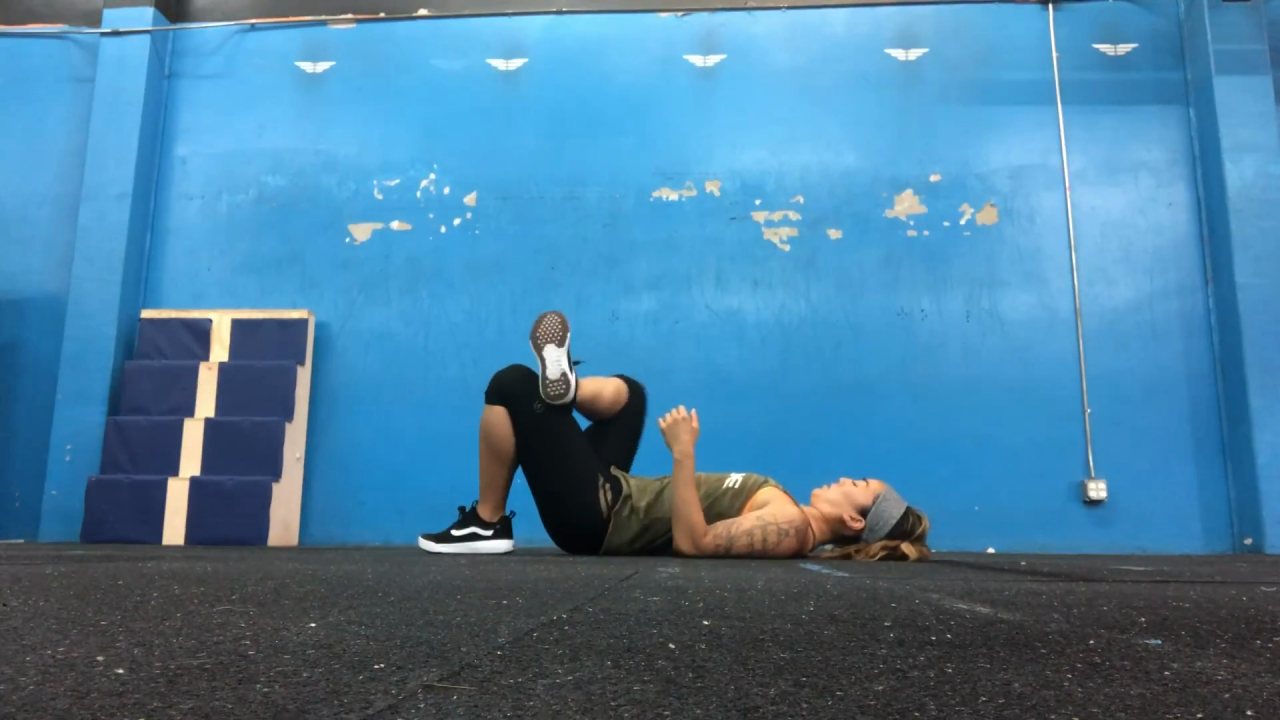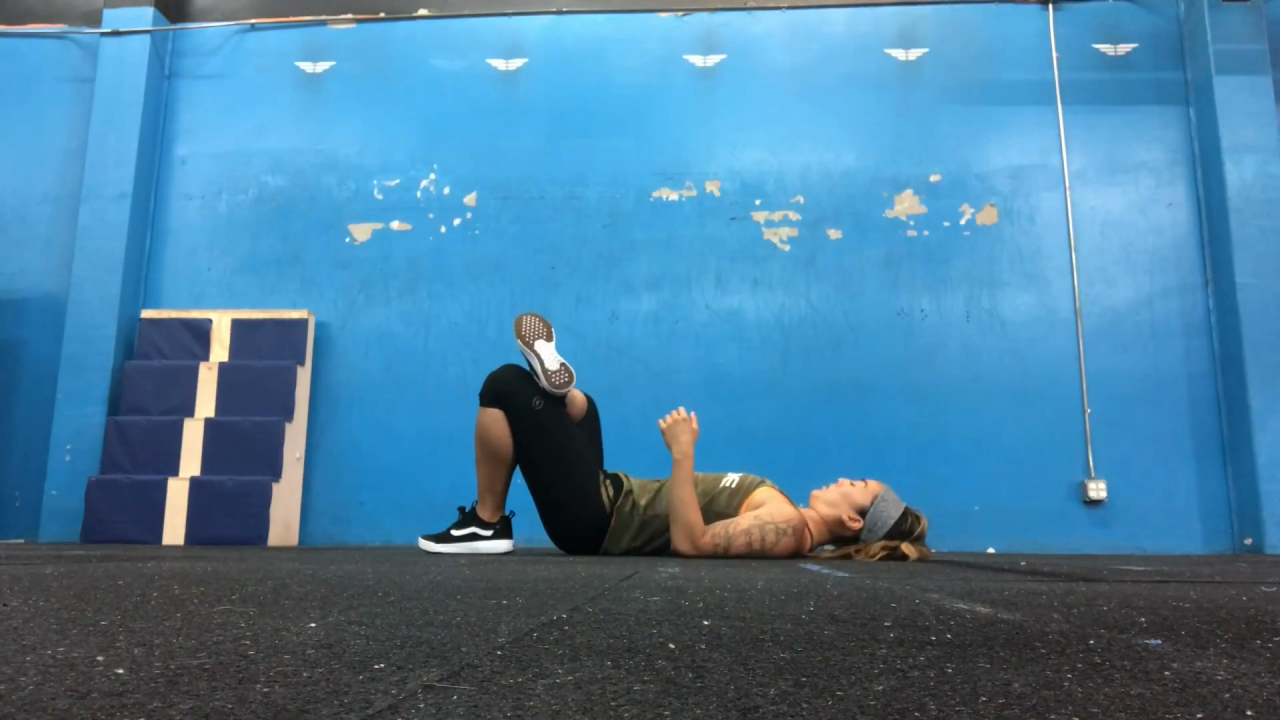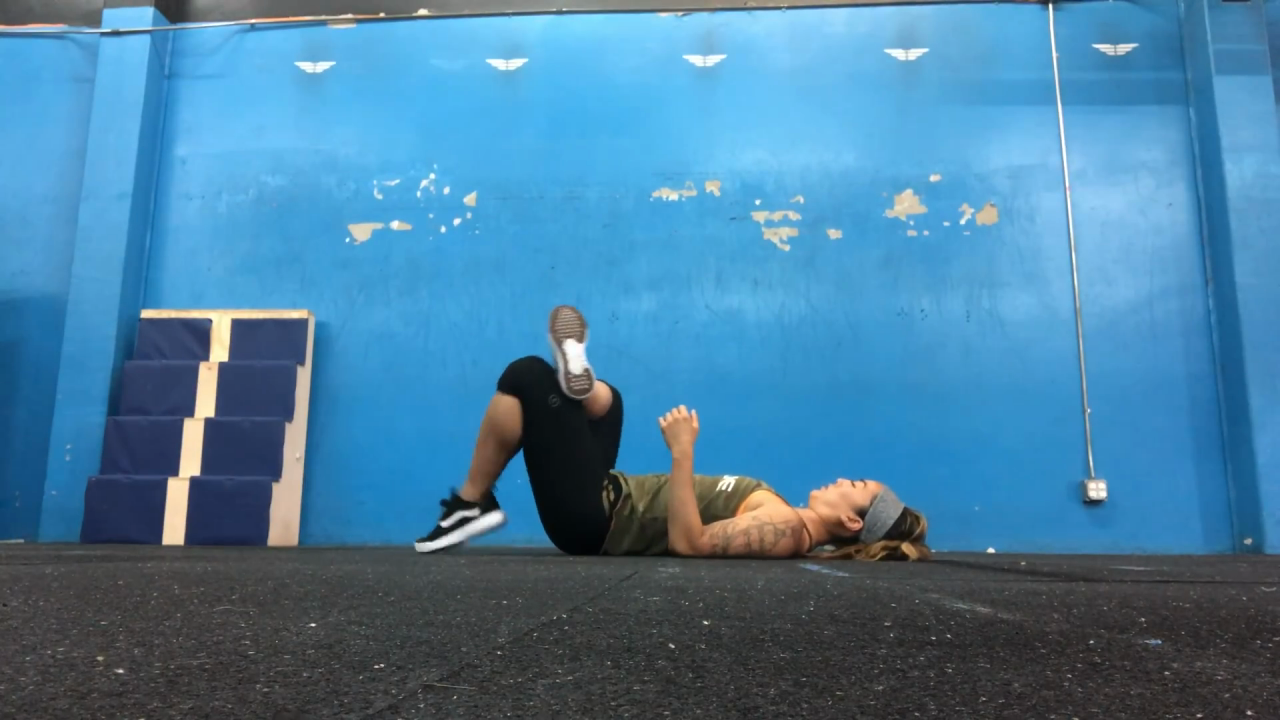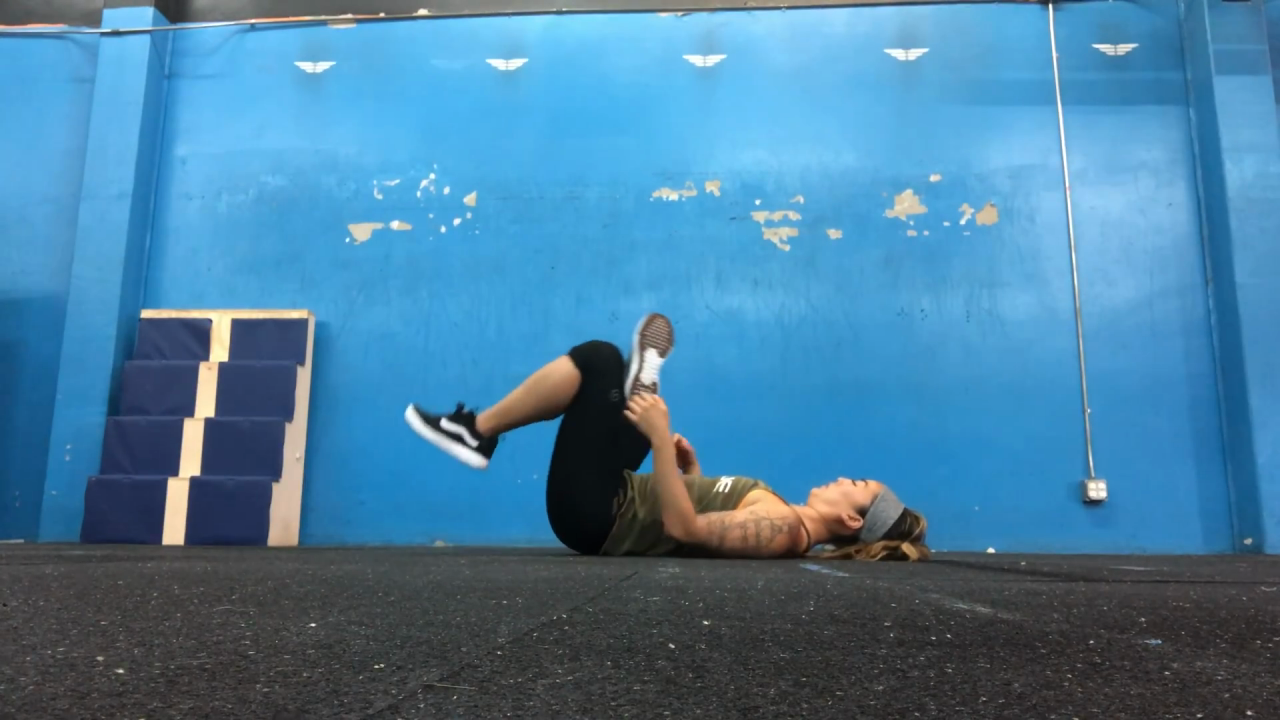
dt=0.5s
person 1, frame 1
left shoulder: (790, 529)
right shoulder: (792, 519)
left elbow: (691, 541)
left wrist: (683, 453)
left hip: (593, 518)
right hip: (609, 499)
left knee: (511, 384)
right knee: (625, 391)
left ankle: (486, 525)
right ankle: (563, 386)
person 1, frame 2
left shoulder: (787, 530)
right shoulder: (790, 521)
left elbow: (689, 541)
left wrist: (682, 453)
left hip: (592, 520)
right hip: (609, 501)
left knee: (506, 385)
left ankle: (487, 524)
right ankle: (557, 383)
person 1, frame 3
left shoulder: (785, 533)
right shoulder: (789, 523)
left elbow: (687, 541)
left wrist: (682, 452)
left hip: (590, 519)
right hip: (607, 504)
left knee: (527, 375)
left ankle: (473, 502)
right ankle: (579, 384)
person 1, frame 4
left shoulder: (783, 531)
right shoulder: (787, 522)
left elbow: (681, 526)
left wrist: (660, 440)
right wrist: (690, 467)
left hip: (594, 519)
right hip: (609, 511)
left knee: (596, 359)
left ankle: (478, 432)
